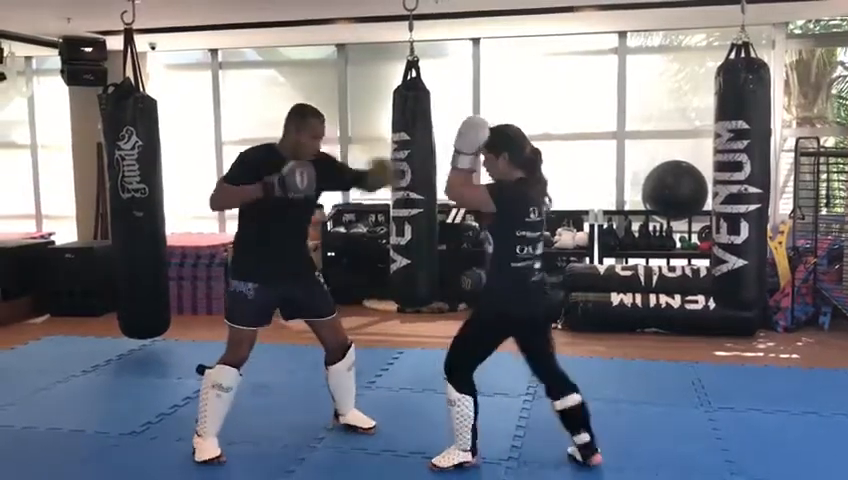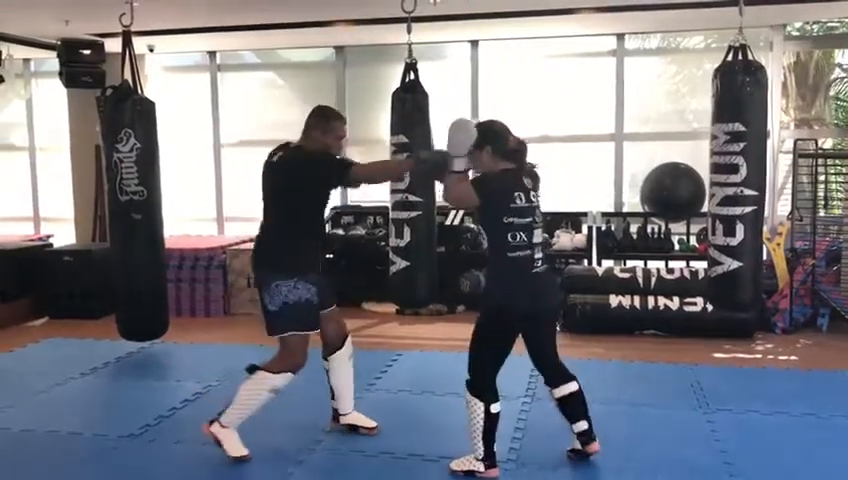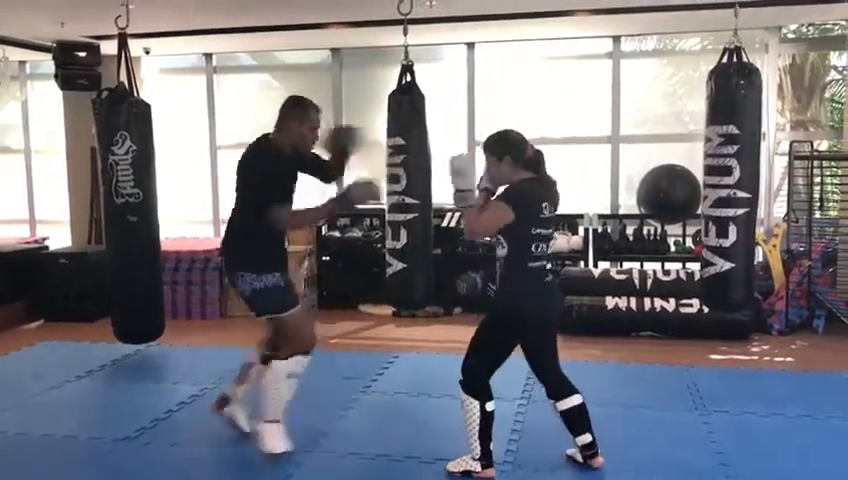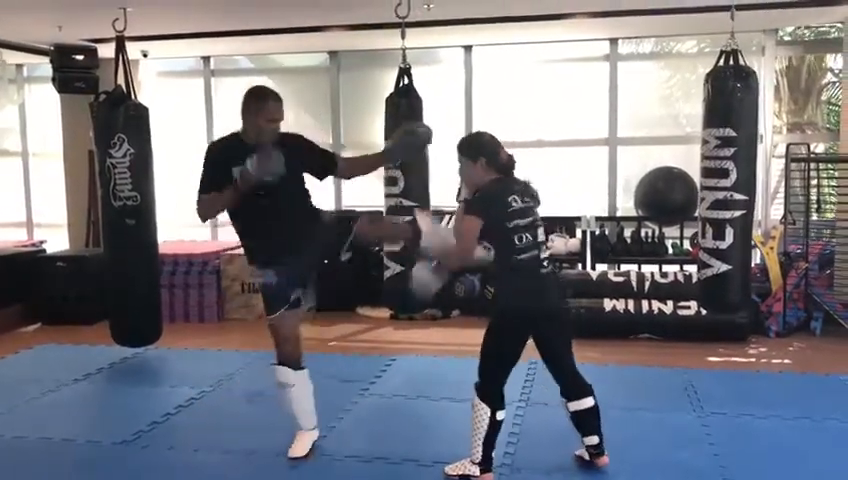
dt=0.4s
person 1, frame 1
left shoulder: (320, 164)
right shoulder: (256, 159)
left elbow: (367, 182)
right elbow: (218, 201)
left wrist: (380, 172)
right wrist: (269, 187)
left hip: (298, 269)
right hip: (253, 274)
left knee: (337, 342)
right knee: (236, 355)
left ankle: (346, 411)
right ankle: (205, 436)
person 1, frame 2
left shoulder: (283, 157)
right shoulder: (311, 163)
right elbow: (365, 174)
left hip: (298, 267)
right hip: (283, 271)
left knee: (336, 335)
right knee: (292, 358)
left ankle: (344, 412)
right ankle: (225, 425)
person 1, frame 3
left shoulder: (287, 152)
right shoulder: (263, 160)
left elbow: (326, 172)
right elbow: (284, 221)
left wrist: (340, 155)
right wrist: (345, 200)
left hip: (266, 258)
right hip: (251, 263)
left knee: (282, 337)
right knee: (302, 339)
left ankle: (232, 402)
right ankle: (270, 422)
person 1, frame 4
left shoulder: (294, 145)
right shoulder: (222, 153)
left elbow: (345, 168)
right elbow: (204, 211)
left wrist: (391, 153)
right wrist: (241, 183)
left hip: (312, 232)
right hip: (274, 259)
right knee: (287, 347)
right ankle: (307, 429)
person 2, frame 1
left shoulder: (510, 193)
right shoulder: (531, 189)
left elbow: (454, 192)
left wrist: (464, 152)
left hip: (503, 301)
right hip: (531, 299)
left knee: (457, 368)
right knee: (548, 369)
left ankle: (463, 450)
right ankle: (587, 448)
person 2, frame 2
left shoulder: (492, 185)
right shoulder: (526, 178)
left elbow: (451, 195)
left wrist: (457, 157)
right wrist: (464, 160)
left hip: (506, 298)
right hip: (542, 291)
left knee: (480, 376)
right knee: (550, 364)
right ankle: (587, 438)
person 2, frame 3
left shoulder: (518, 194)
right shoulder: (541, 190)
left elbow: (474, 229)
right elbow: (495, 221)
left wrist: (466, 190)
right wrist: (486, 190)
left hip: (515, 304)
right hip: (543, 299)
left knee: (474, 375)
right knee: (551, 374)
right ankle: (590, 450)
person 2, frame 4
left shoulder: (484, 198)
right shoulder: (520, 189)
left elbow: (461, 252)
left hip: (516, 301)
right hip: (549, 296)
left knee: (490, 382)
right knee: (566, 371)
right ankle: (596, 450)
